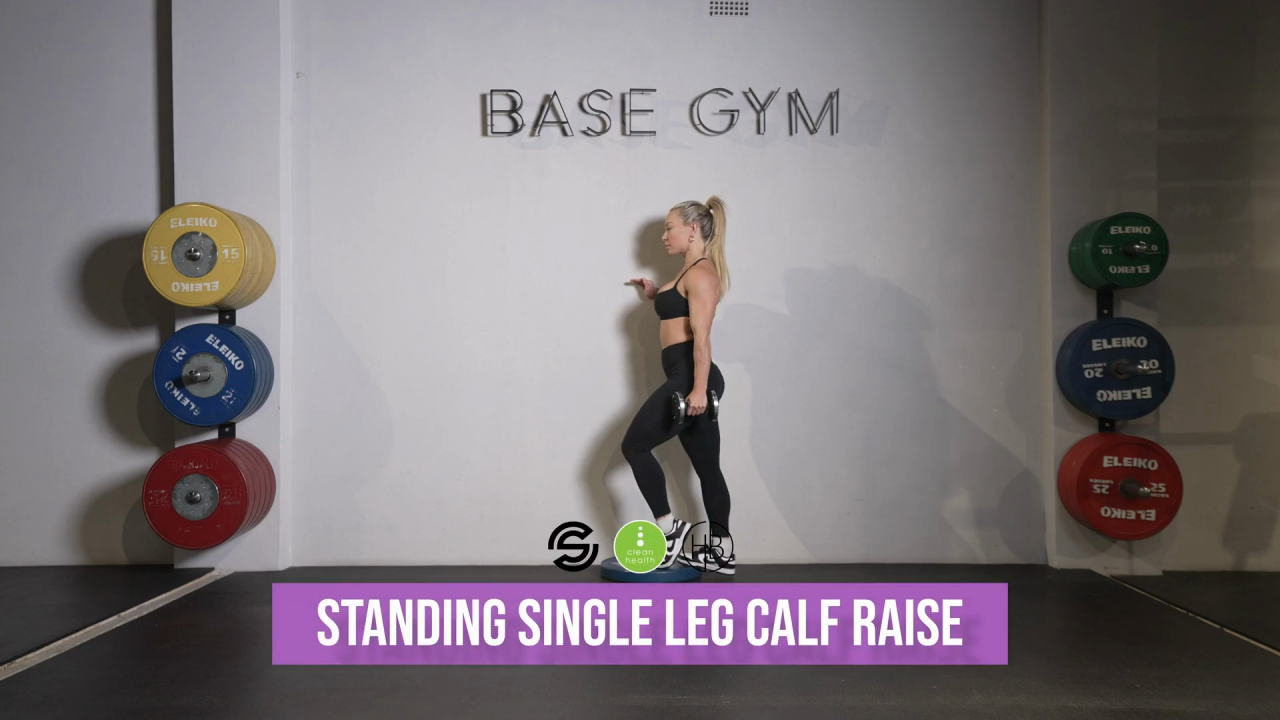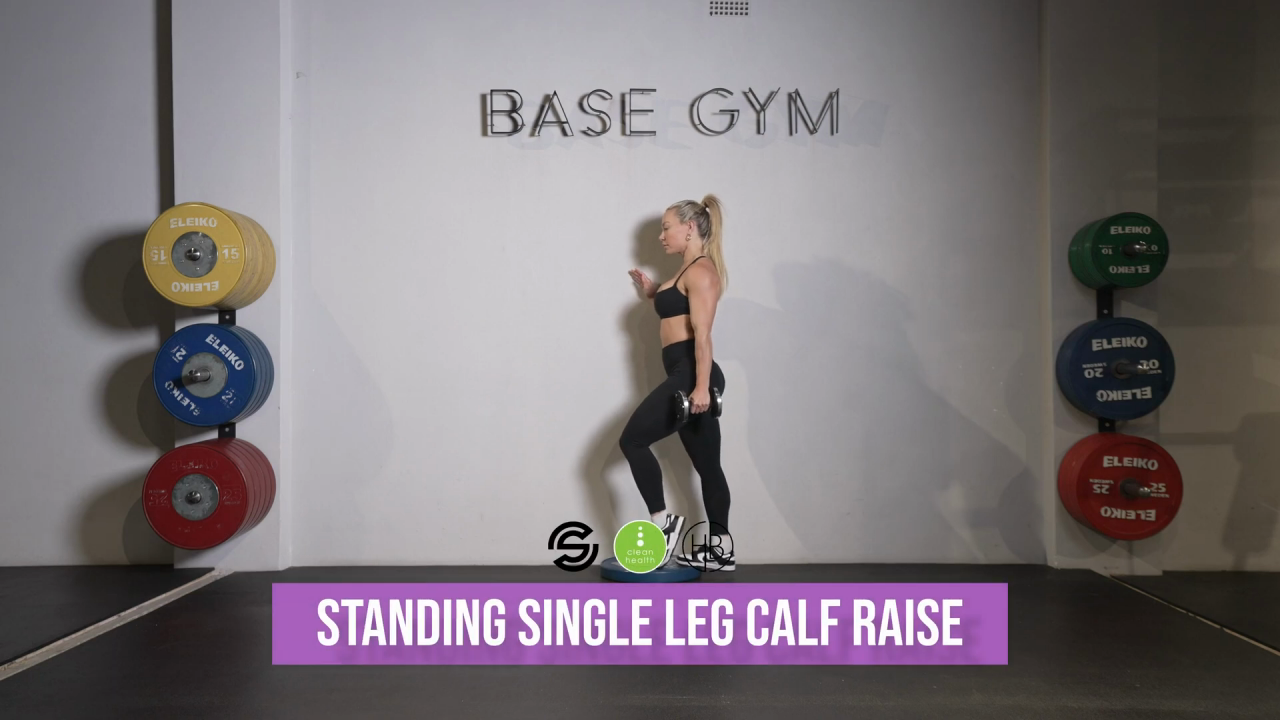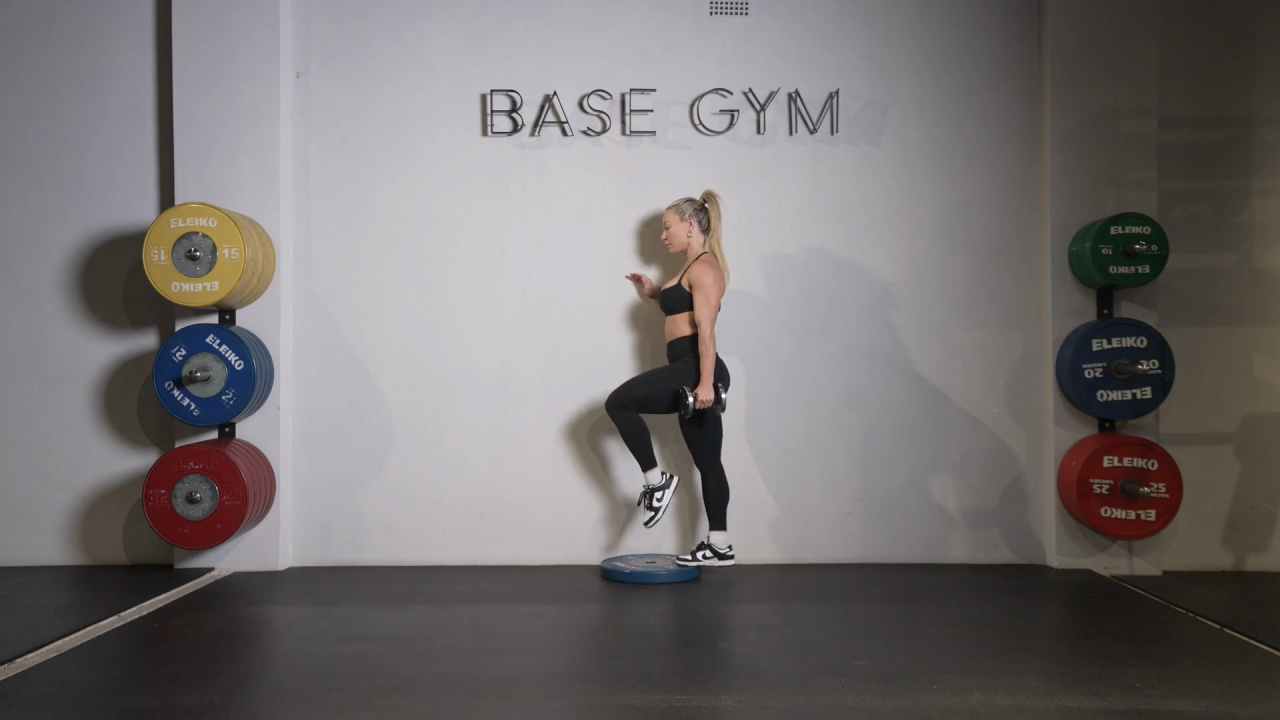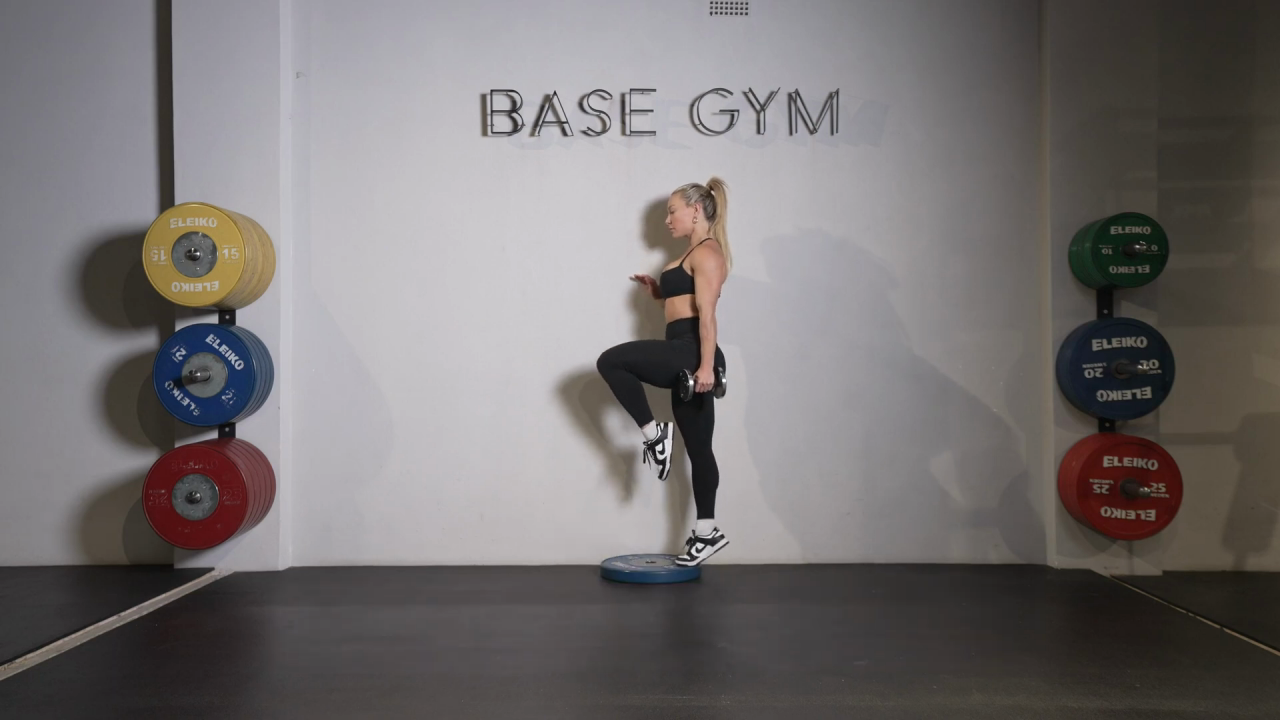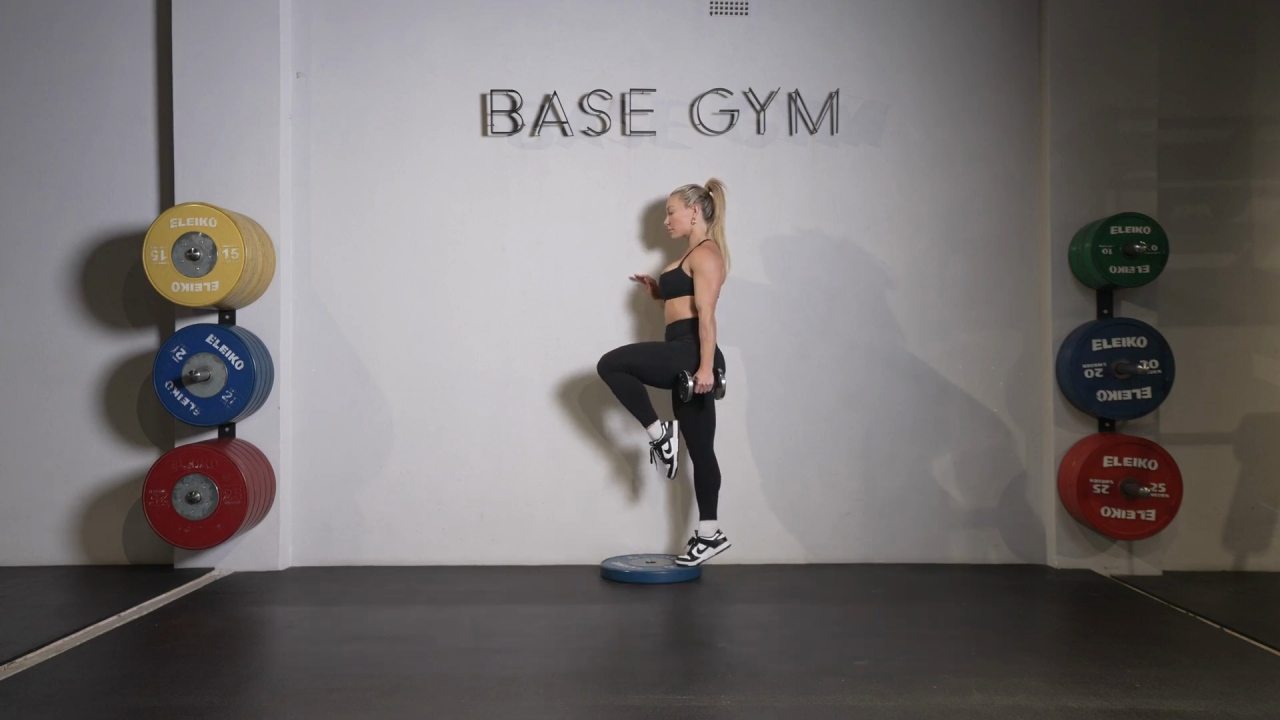
dt=1s
person 1, frame 1
left shoulder: (701, 273)
right shoulder: (691, 273)
left elbow: (701, 336)
left wrist: (699, 388)
right wrist: (657, 297)
left hip: (690, 377)
right hip: (688, 378)
left knee: (634, 446)
right knee: (706, 466)
left ankle: (669, 529)
right ankle: (720, 552)
person 1, frame 2
left shoulder: (701, 271)
right shoulder: (690, 271)
left elbow: (702, 334)
left wrist: (702, 386)
right wrist: (654, 293)
left hip: (691, 374)
right hip: (687, 376)
left knee: (632, 440)
right knee: (707, 465)
left ankle: (663, 522)
right ankle: (720, 548)
person 1, frame 3
left shoulder: (704, 268)
right shoulder: (694, 268)
left elbow: (706, 329)
left wrist: (706, 382)
right wrist: (656, 294)
left hip: (695, 369)
right hip: (689, 371)
left knee: (619, 402)
right knee: (707, 462)
left ankle: (656, 480)
right ankle: (719, 545)
person 1, frame 4
left shoulder: (707, 253)
right shoulder: (695, 254)
left elbow: (707, 313)
left wrist: (707, 366)
right wrist: (659, 291)
left hip: (691, 353)
right hip: (685, 357)
left knee: (611, 361)
right knee: (697, 448)
left ankle: (654, 434)
right ankle: (707, 532)
person 1, frame 5
left shoulder: (706, 254)
right shoulder: (694, 256)
left elbow: (706, 314)
left wrist: (706, 366)
right wrist: (659, 292)
left hip: (690, 355)
right hip: (684, 357)
left knee: (611, 364)
right knee: (699, 449)
left ankle: (659, 432)
right ankle: (710, 533)
